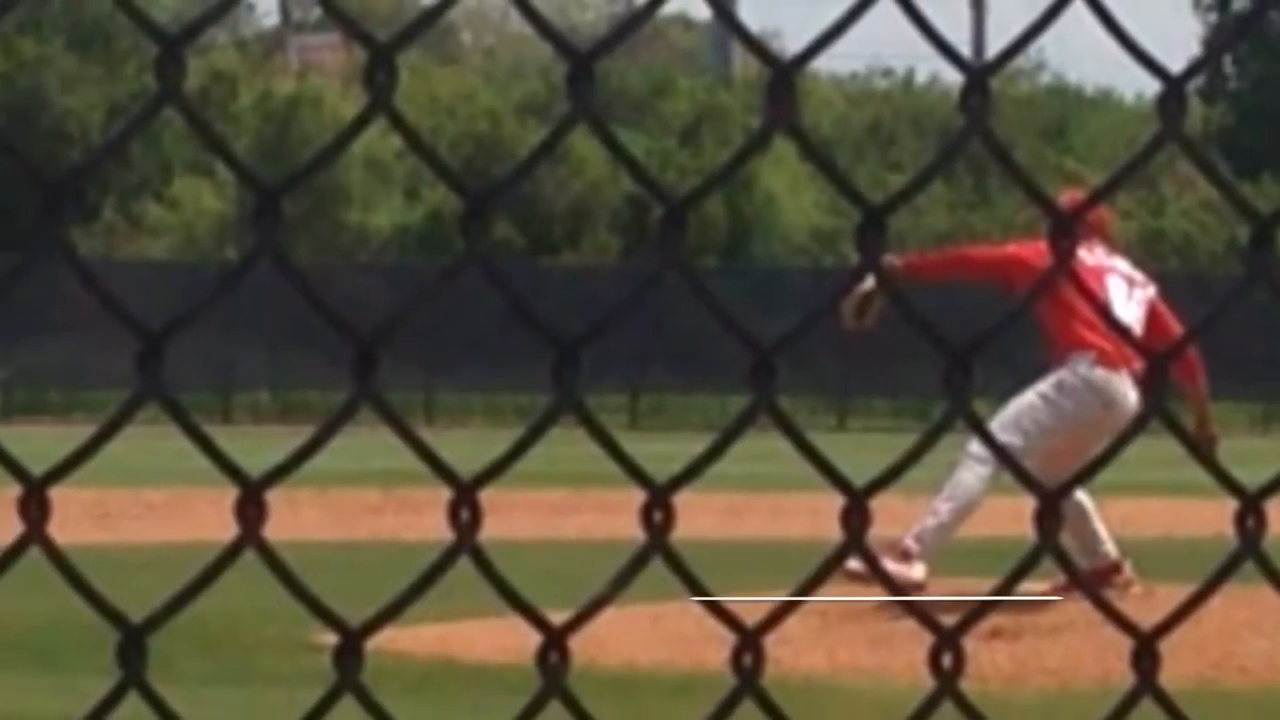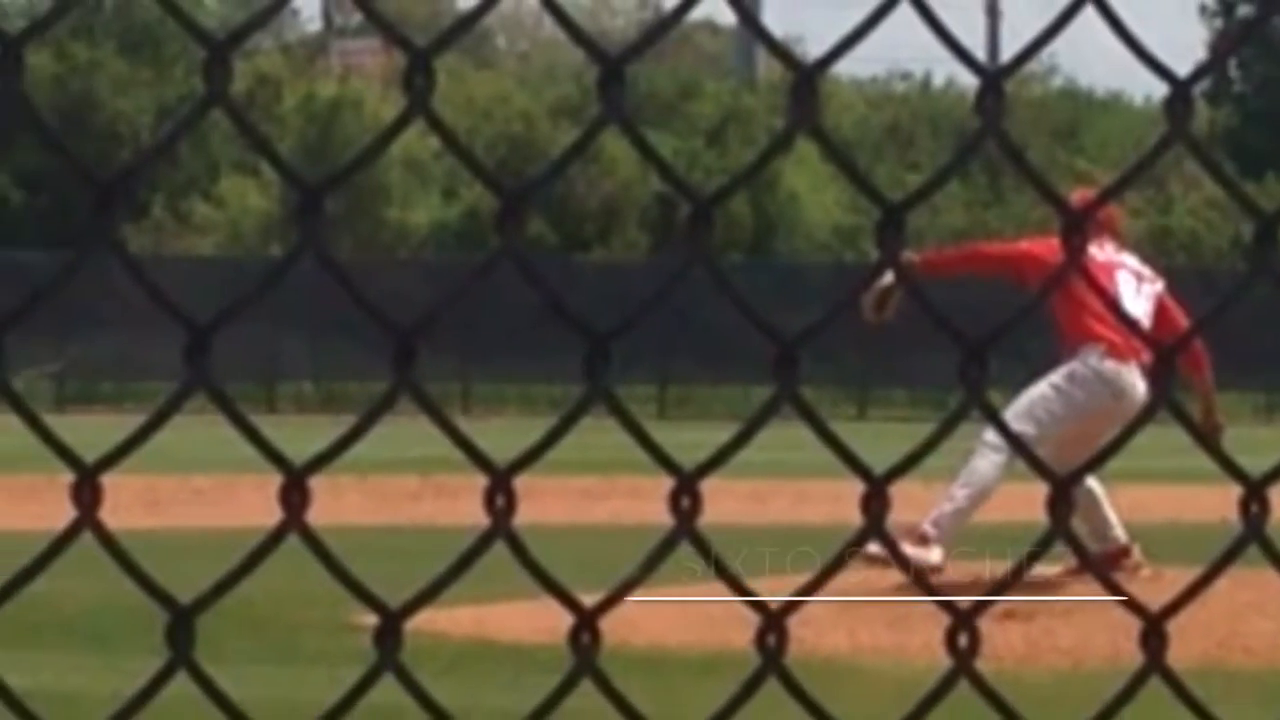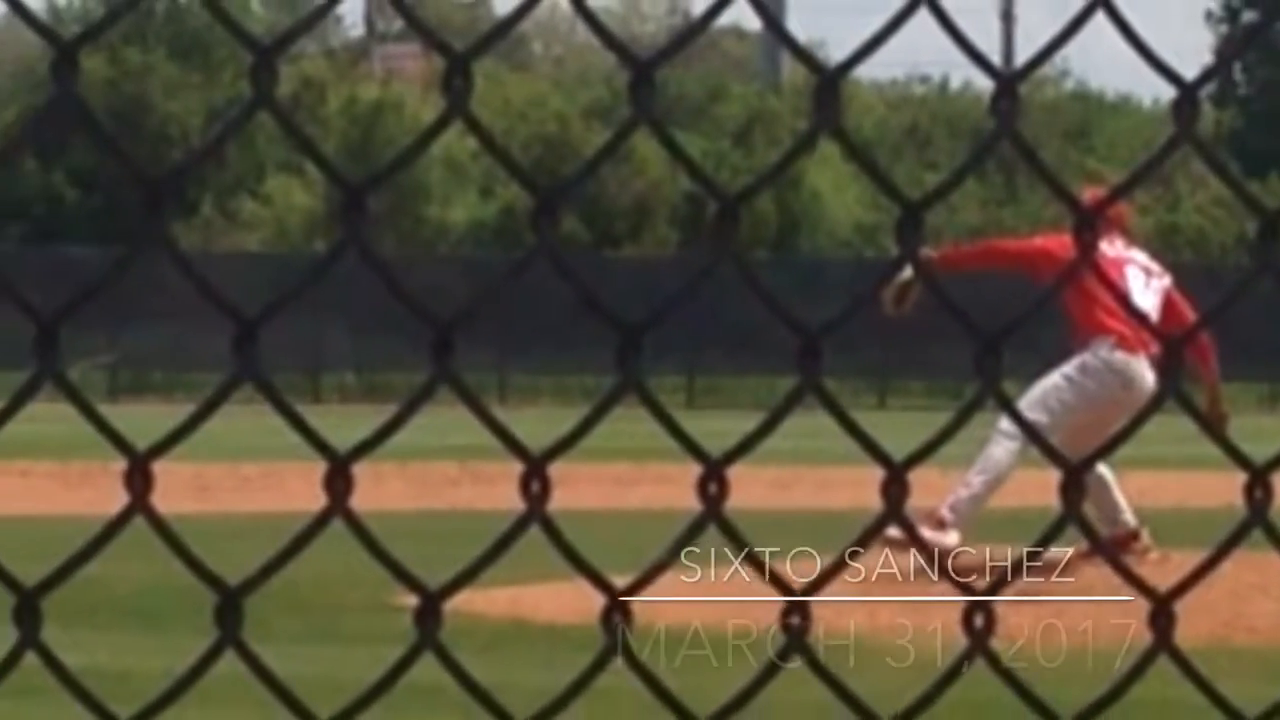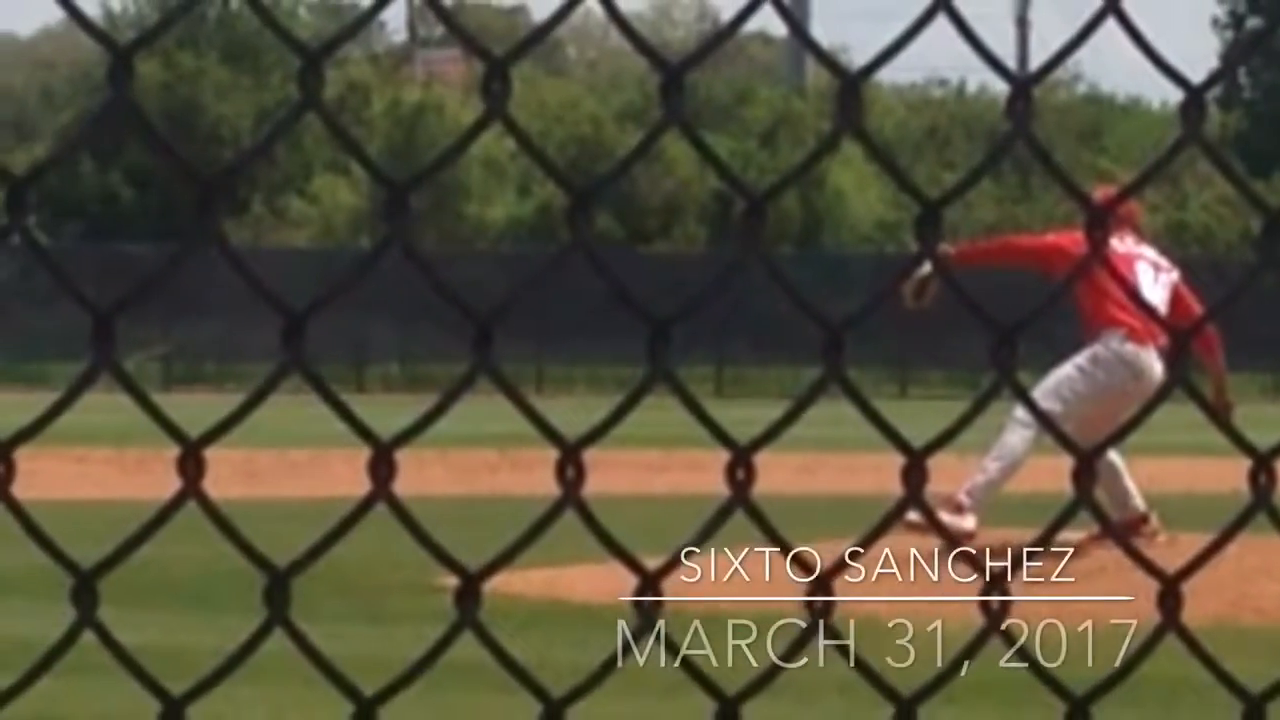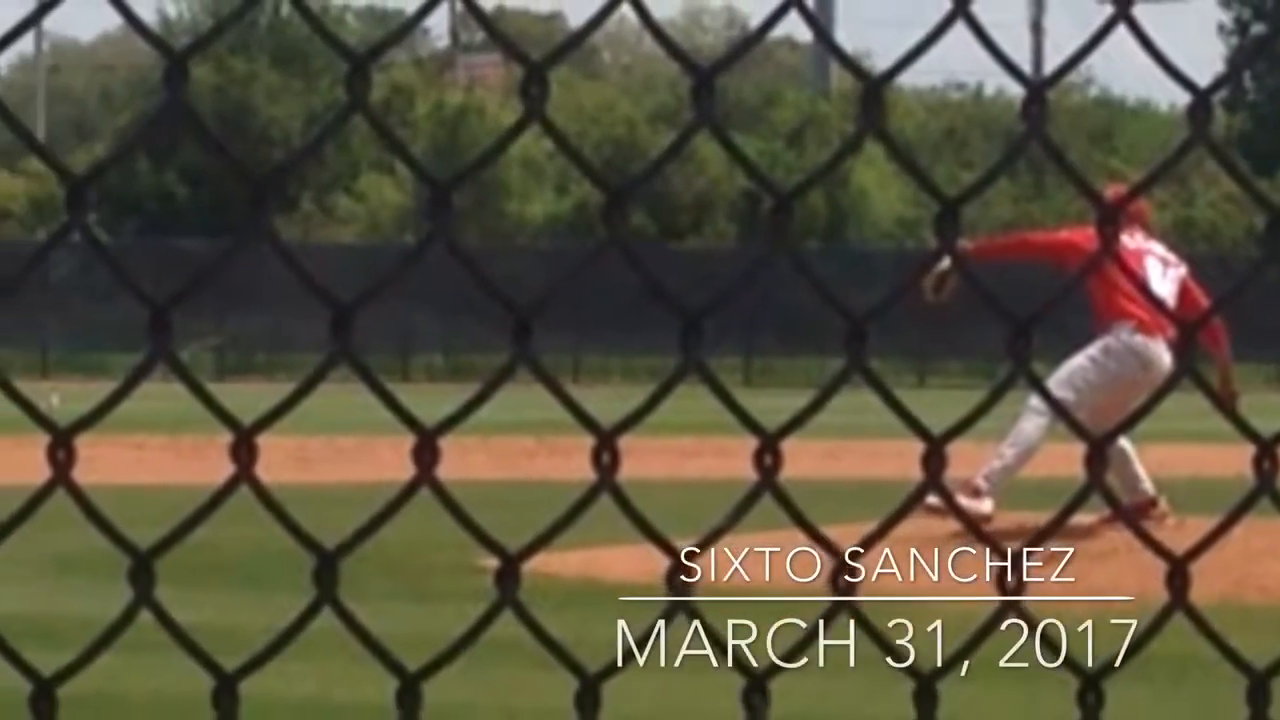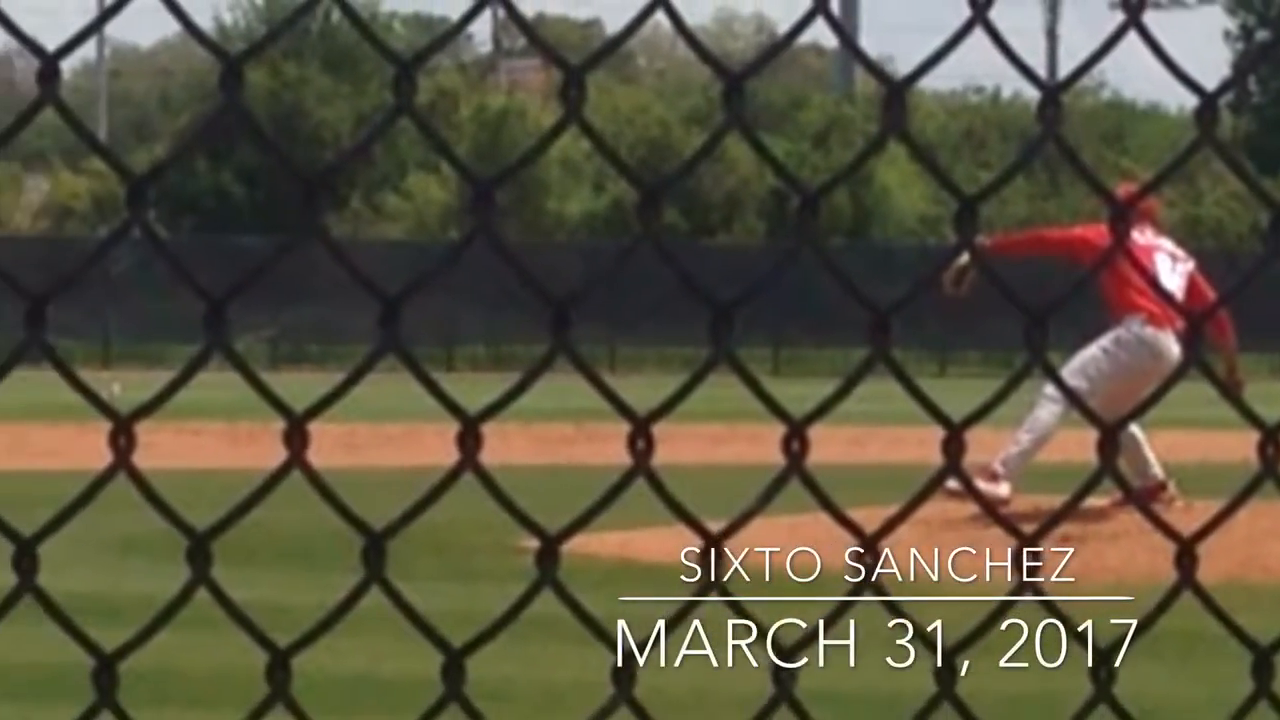
dt=0.4s
person 1, frame 1
left shoulder: (1056, 258)
right shoulder: (1137, 280)
left elbow: (977, 260)
right elbow: (1181, 348)
right wrist: (1202, 417)
left hip: (1087, 377)
right hip: (1125, 396)
left knee: (985, 451)
right knee: (1051, 473)
right ankle: (1105, 564)
person 1, frame 2
left shoulder: (1068, 254)
right shoulder: (1146, 275)
left elbow: (992, 255)
right elbow: (1188, 341)
left wrist: (919, 264)
right wrist: (1208, 406)
left hip: (1097, 368)
right hip: (1134, 387)
left knee: (1000, 439)
right knee: (1063, 461)
right ankle: (1115, 548)
person 1, frame 3
left shoulder: (1079, 249)
right shoulder: (1154, 270)
left elbow: (1006, 252)
right elbow: (1195, 333)
left wrist: (936, 260)
right wrist: (1214, 396)
left hip: (1107, 359)
right hip: (1143, 378)
left knee: (1014, 427)
right knee: (1075, 449)
left ankle: (945, 524)
right ankle: (1125, 532)
person 1, frame 4
left shoulder: (1090, 245)
right shoulder: (1163, 265)
left elbow: (1021, 248)
right elbow: (1201, 326)
left wrist: (953, 255)
right wrist: (1219, 386)
left hip: (1117, 351)
right hip: (1151, 368)
left knee: (1028, 416)
right knee: (1086, 436)
left ankle: (962, 508)
right ankle: (1134, 516)
person 1, frame 5
left shoulder: (1102, 242)
right shoulder: (1171, 261)
left elbow: (1034, 244)
right elbow: (1207, 318)
left wrist: (971, 251)
right wrist: (1225, 376)
left hip: (1127, 342)
right hip: (1160, 359)
left knee: (1044, 404)
right knee: (1097, 422)
left ankle: (980, 492)
right ankle: (1144, 500)
person 1, frame 6
left shoulder: (1113, 238)
right shoulder: (1179, 256)
left elbow: (1049, 240)
right elbow: (1214, 311)
left wrist: (988, 247)
right wrist: (1231, 366)
left hip: (1138, 334)
right hip: (1169, 350)
left knee: (1058, 392)
right knee: (1109, 411)
left ankle: (998, 476)
right ankle: (1154, 483)
